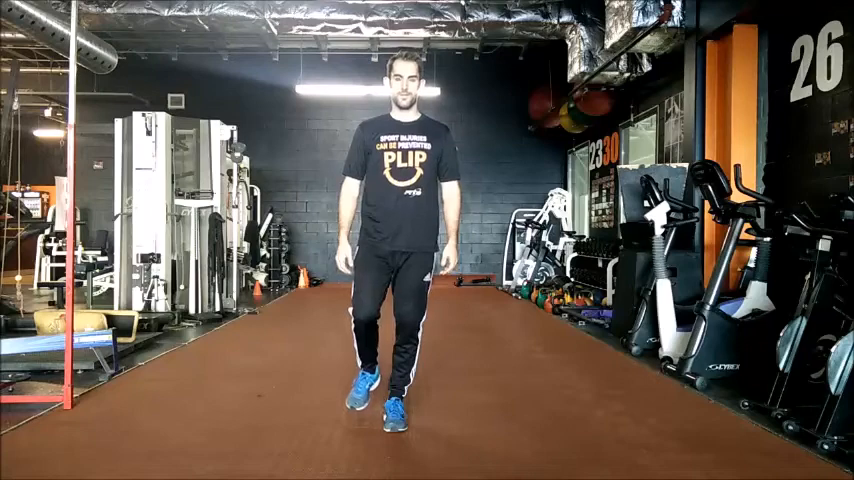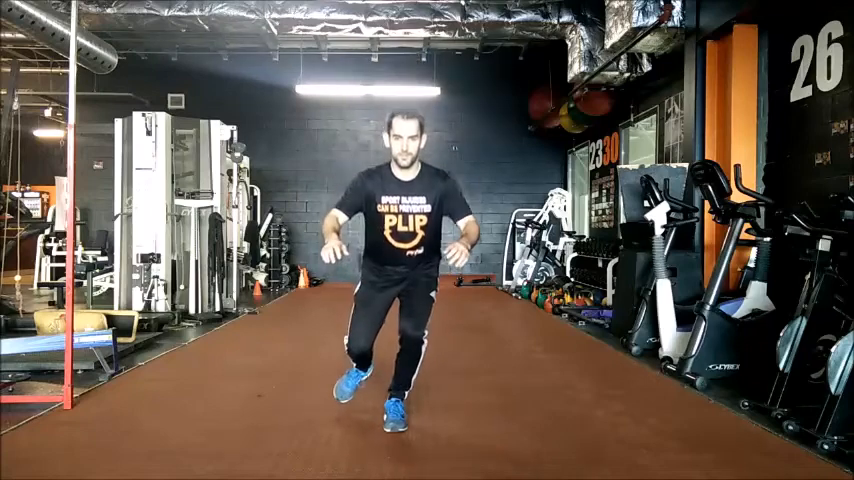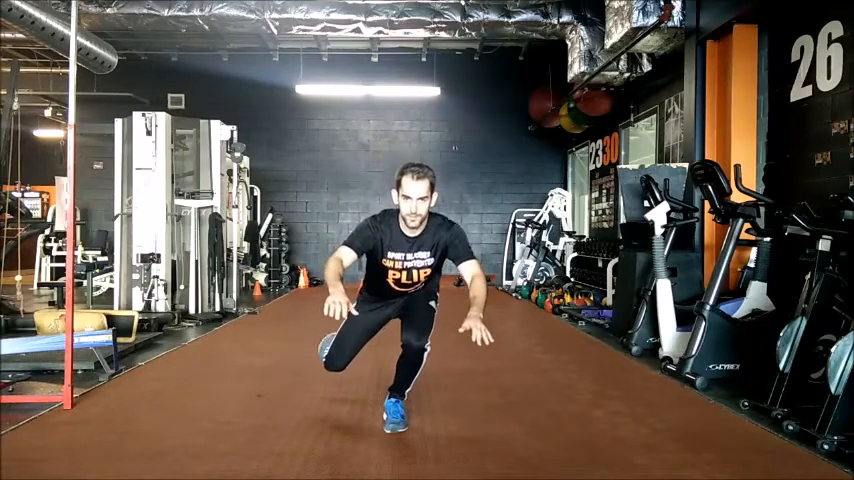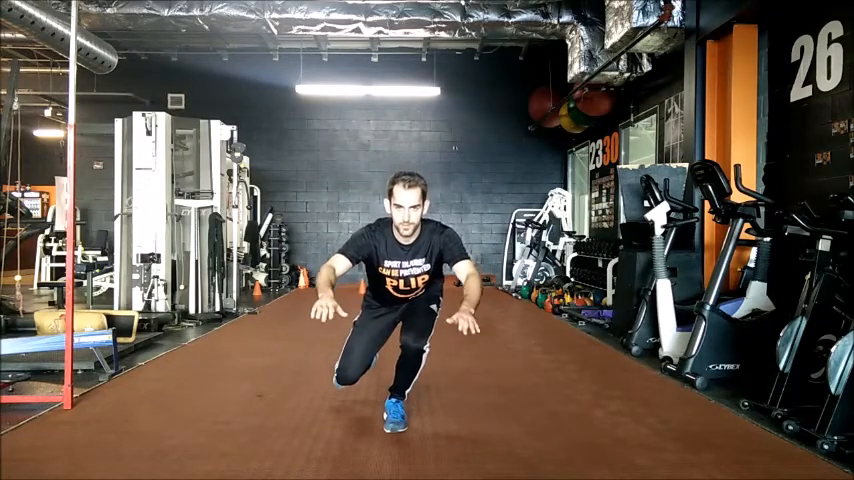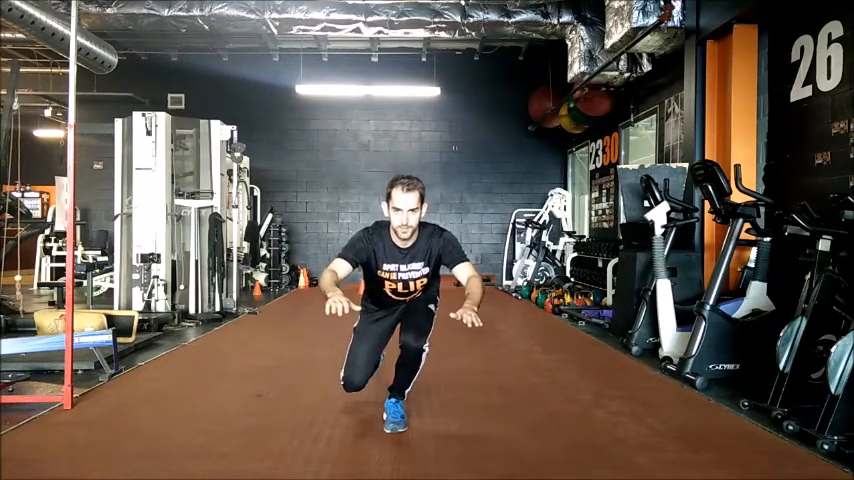
dt=1s
person 1, frame 1
left shoulder: (438, 134)
right shoulder: (368, 131)
left elbow: (451, 190)
right elbow: (350, 187)
left wrist: (452, 241)
right wrist: (343, 239)
left hip: (419, 247)
right hip: (373, 245)
left knee: (409, 323)
right knee: (363, 314)
left ankle: (396, 398)
right ankle: (368, 372)
person 1, frame 2
left shoulder: (441, 183)
right shoulder: (368, 181)
left elbow: (470, 224)
right elbow: (335, 216)
left wrist: (465, 243)
right wrist: (331, 237)
left hip: (421, 273)
right hip: (377, 272)
left knee: (413, 334)
right knee: (357, 344)
left ankle: (396, 399)
right ankle: (361, 368)
person 1, frame 3
left shoulder: (448, 232)
right shoulder: (375, 227)
left elbow: (474, 274)
right elbow: (337, 259)
left wrist: (475, 313)
right wrist: (336, 289)
left hip: (420, 296)
right hip: (376, 297)
left knee: (415, 343)
right knee: (334, 362)
left ankle: (395, 400)
right ankle: (337, 342)
person 1, frame 4
left shoulder: (442, 236)
right shoulder: (371, 236)
left elbow: (470, 275)
right elbow: (331, 267)
left wrist: (466, 308)
right wrist: (325, 294)
left hip: (423, 301)
right hip: (380, 303)
left knee: (414, 344)
right knee: (346, 376)
left ankle: (396, 400)
right ankle: (369, 356)
person 1, frame 5
left shoulder: (439, 239)
right shoulder: (368, 239)
left elbow: (472, 277)
right elbow: (330, 273)
left wrist: (469, 305)
right wrist: (334, 293)
left hip: (420, 302)
right hip: (378, 306)
left knee: (413, 343)
right knee: (353, 382)
left ankle: (395, 400)
right ankle: (372, 357)
